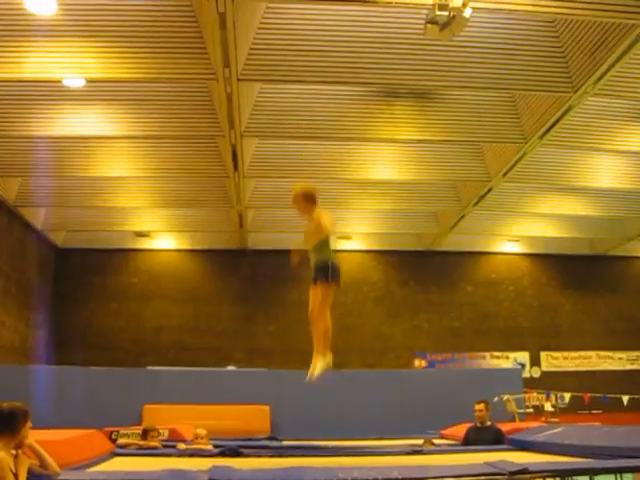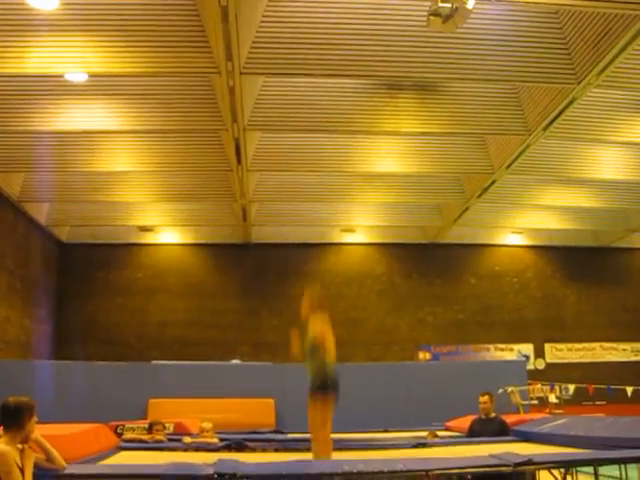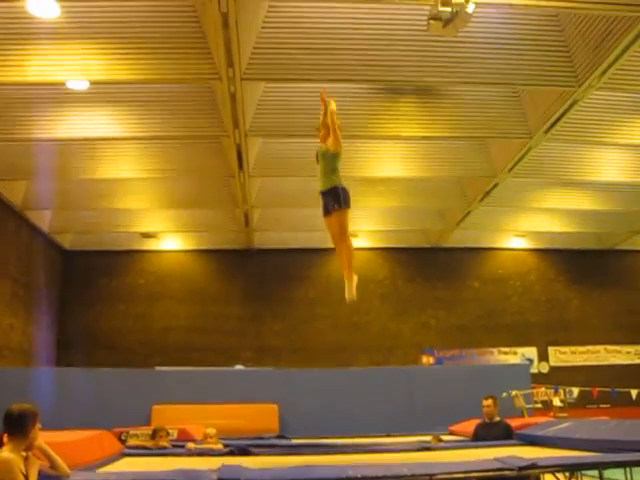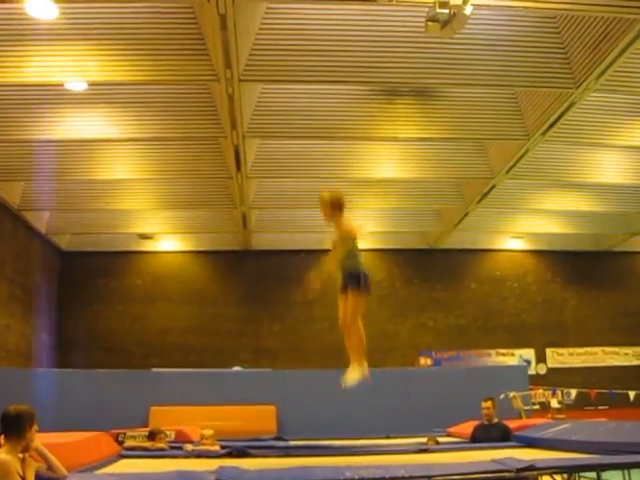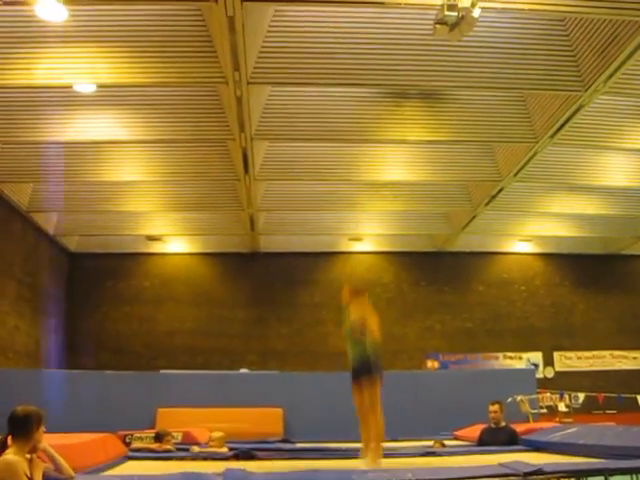
dt=0.5s
person 1, frame 1
left shoulder: (319, 216)
right shoulder: (311, 220)
left elbow: (329, 228)
left wrist: (315, 238)
right wrist: (301, 252)
left hip: (327, 267)
right hip: (318, 270)
left knee: (321, 313)
right knee: (313, 315)
left ankle: (324, 356)
right ankle: (319, 357)
person 1, frame 2
left shoulder: (321, 325)
right shoulder: (309, 327)
left elbow: (330, 346)
right elbow: (298, 354)
left wrist: (330, 354)
right wrist: (295, 342)
left hip: (326, 381)
right hip: (316, 381)
left knee: (322, 428)
right knee: (315, 428)
right ankle: (317, 459)
person 1, frame 3
left shoulder: (334, 143)
right shoulder: (323, 147)
left elbow: (333, 118)
right elbow: (324, 122)
left wrist: (330, 105)
right wrist: (324, 105)
left hip: (336, 191)
right hip: (327, 194)
left knee: (343, 237)
right knee: (337, 240)
left ankle: (349, 277)
right ankle: (348, 277)
person 1, frame 4
left shoulder: (344, 226)
right shoulder: (338, 230)
left elbow: (353, 234)
right elbow: (334, 256)
right wrist: (318, 275)
left hip: (357, 277)
right hip: (347, 279)
left knee: (352, 321)
right knee: (344, 323)
left ankle: (360, 365)
right ankle: (355, 365)
person 1, frame 5
left shoulder: (364, 310)
right shoulder: (351, 312)
left elbow: (374, 331)
left hip: (369, 363)
right hip: (357, 366)
left knee: (373, 410)
right knee: (362, 412)
left ankle: (375, 453)
right ankle: (367, 454)
